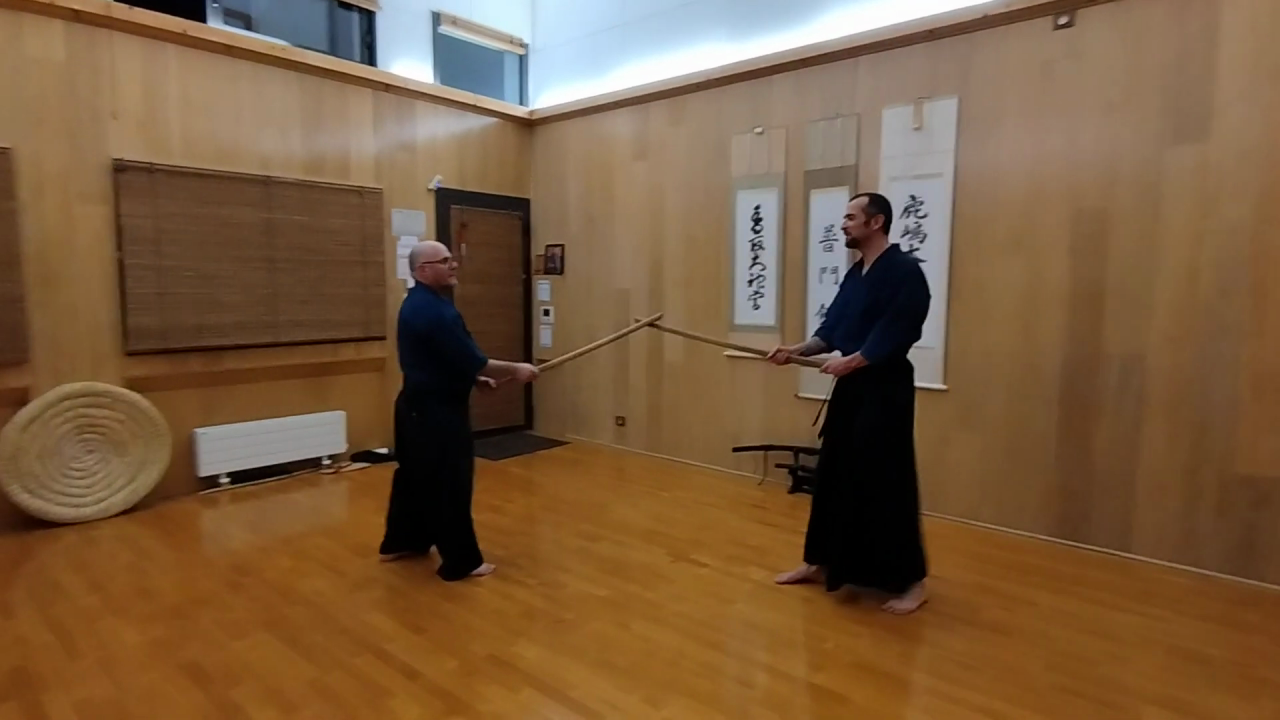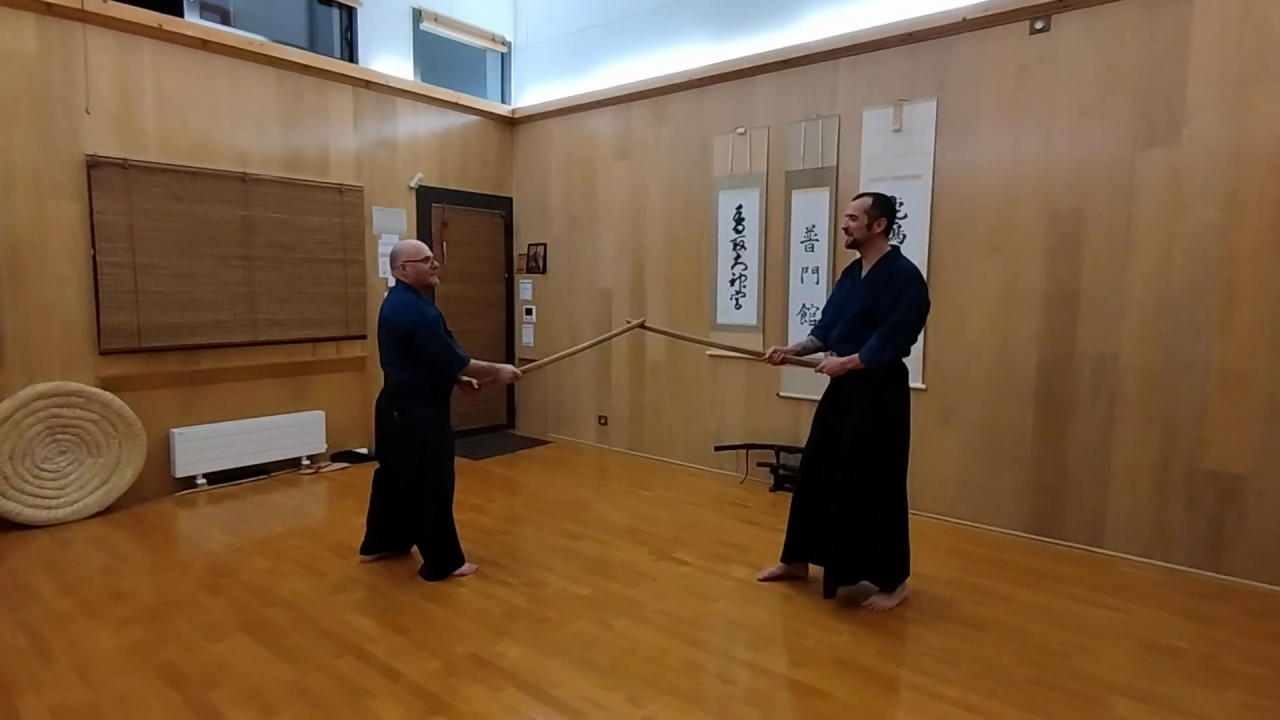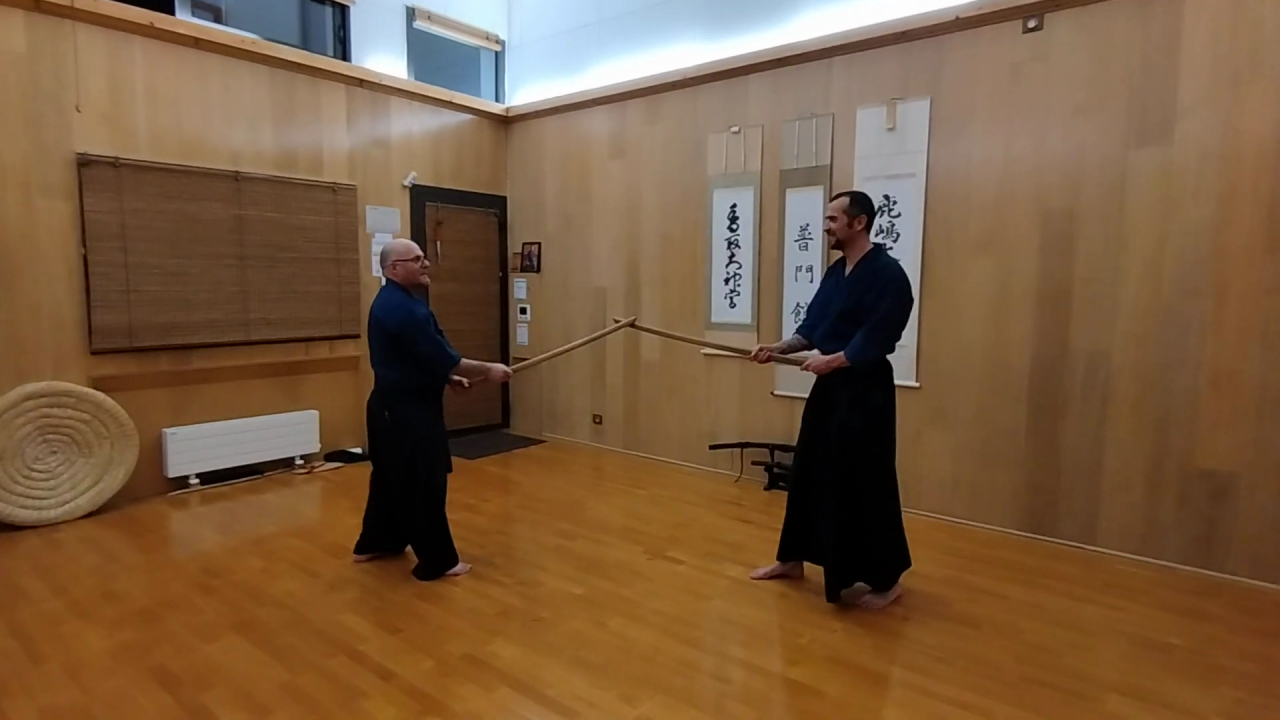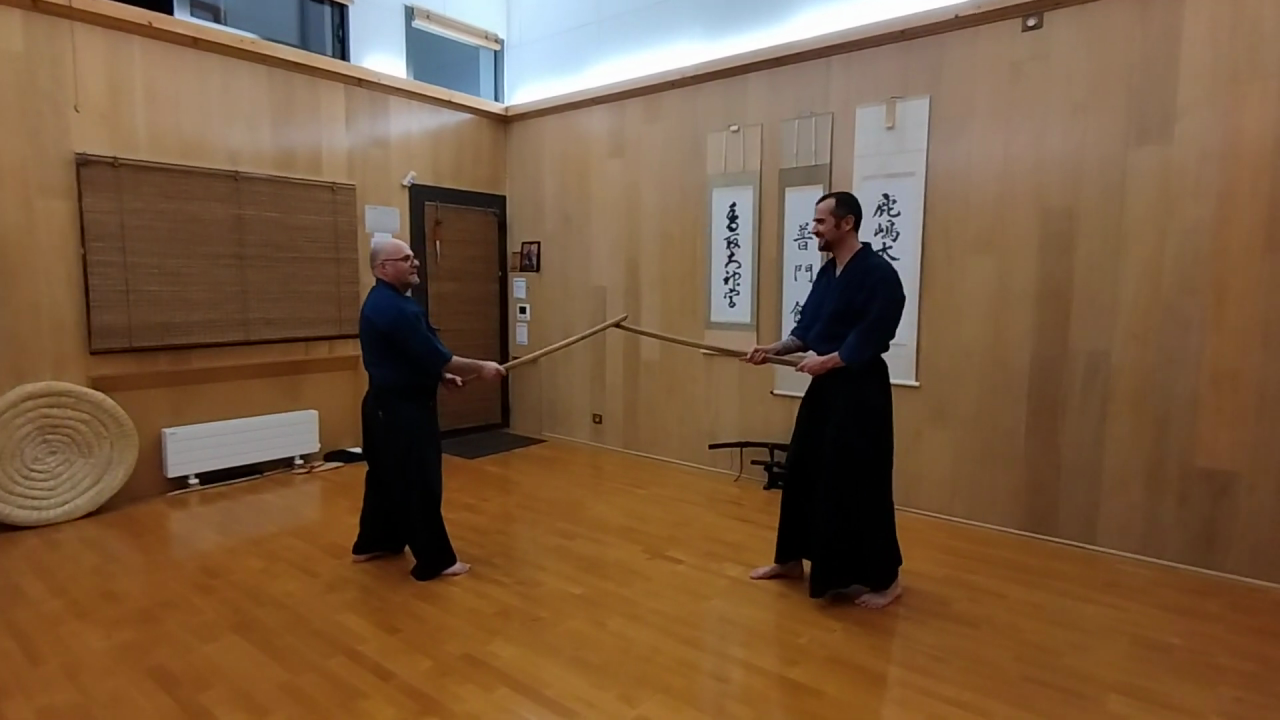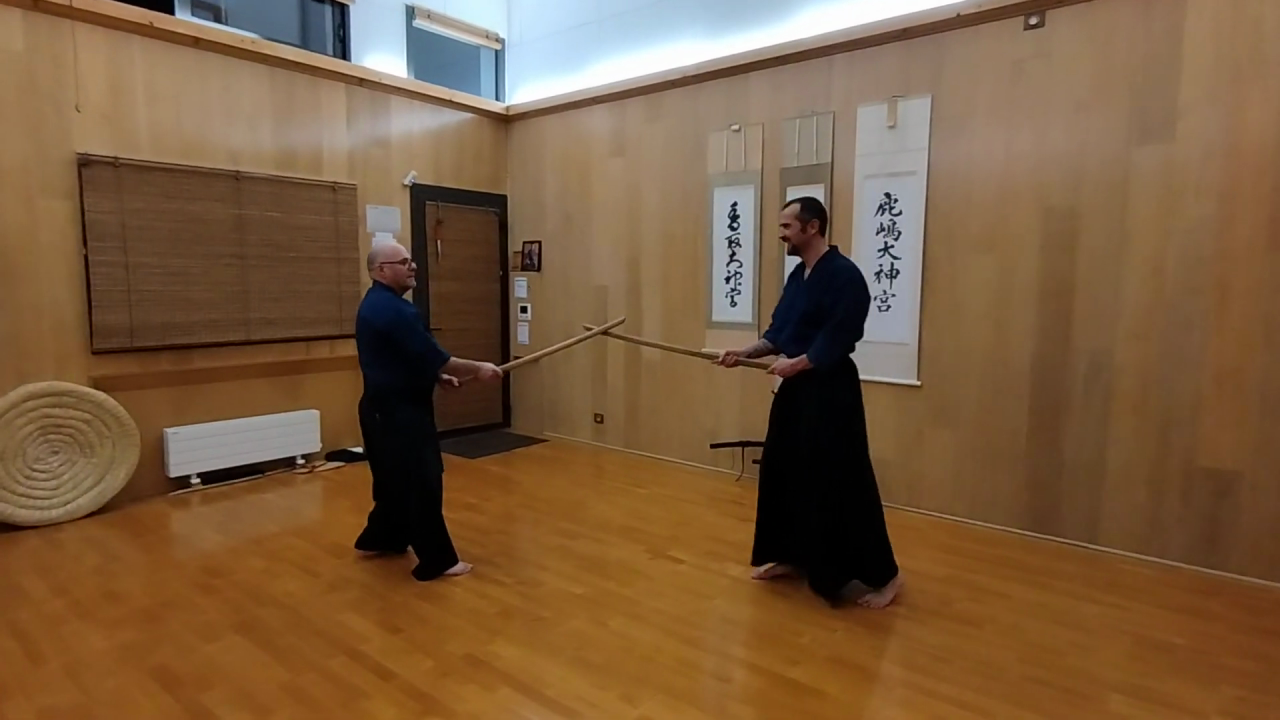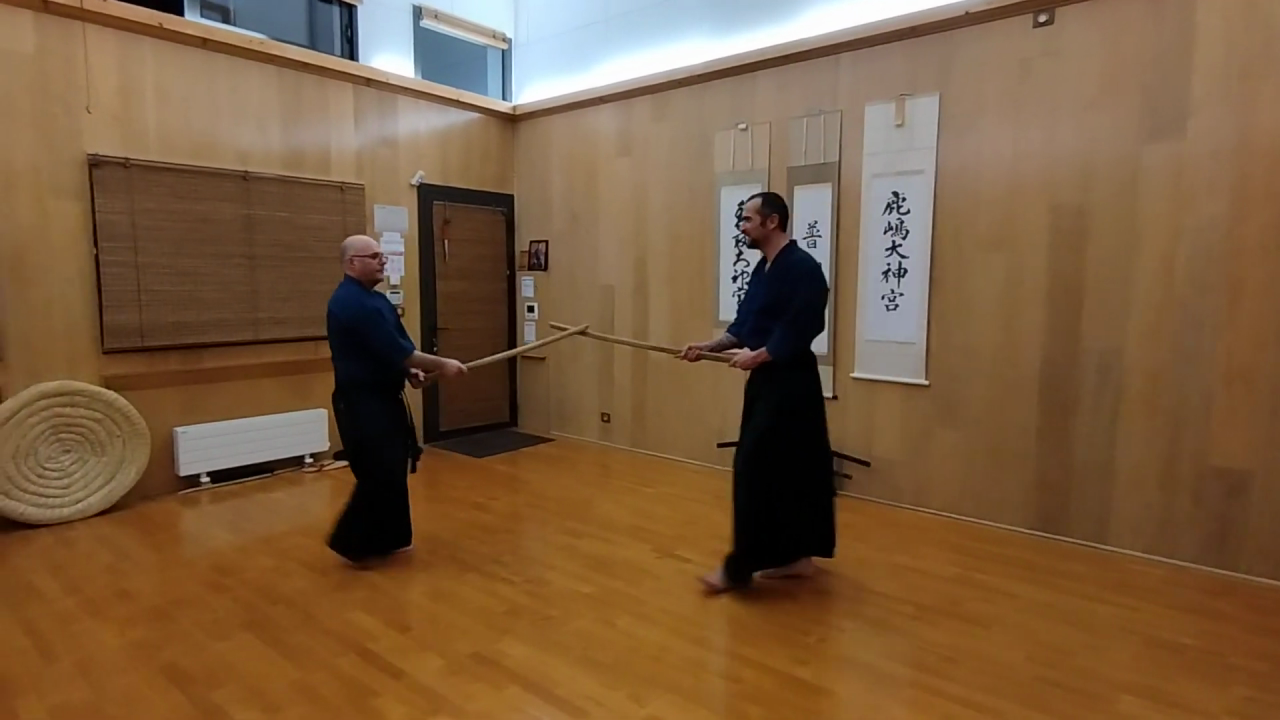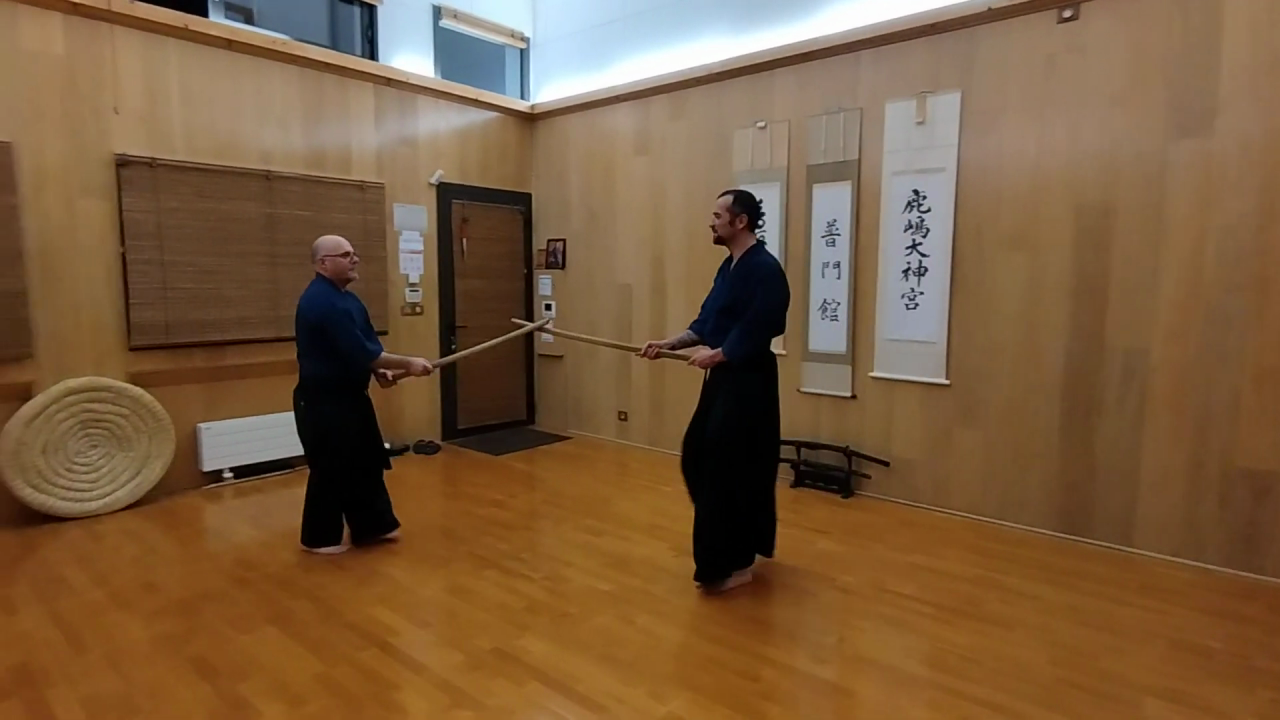
dt=0.4s
person 1, frame 1
left shoulder: (903, 271)
right shoulder: (855, 274)
left elbow: (895, 335)
right elbow: (832, 329)
left wrist: (851, 360)
right wrist: (796, 350)
left hip: (886, 388)
right hip: (852, 386)
left knee: (886, 481)
right knee: (834, 474)
left ankle: (911, 580)
right ankle: (820, 561)
person 1, frame 2
left shoulder: (904, 277)
right shoulder: (851, 274)
left elbow: (895, 341)
right elbow: (827, 329)
left wrist: (848, 362)
right wrist: (791, 351)
left hip: (880, 392)
right hip: (843, 388)
left knee: (875, 485)
right knee: (815, 472)
left ankle: (892, 580)
right ankle: (796, 559)
person 1, frame 3
left shoulder: (887, 274)
right shoulder: (835, 272)
left elbow: (879, 338)
right elbow: (813, 328)
left wrist: (834, 359)
right wrist: (777, 348)
left hip: (865, 389)
right hip: (830, 386)
left knee: (865, 483)
right knee: (808, 472)
left ankle: (886, 578)
right ankle: (793, 558)
person 1, frame 4
left shoulder: (877, 273)
right shoulder: (827, 272)
left elbow: (873, 338)
right elbow: (807, 329)
left wrist: (828, 360)
right wrist: (774, 349)
left hip: (861, 389)
right hip: (826, 386)
left knee: (860, 483)
right knee: (802, 470)
left ankle: (883, 578)
right ankle: (791, 558)
person 1, frame 5
left shoulder: (843, 274)
right shoulder: (798, 275)
left elbow: (841, 339)
right elbow: (780, 331)
left wrist: (798, 362)
right wrist: (747, 351)
left hip: (831, 389)
right hip: (797, 387)
left knee: (843, 481)
right knee: (781, 471)
left ankle: (882, 575)
right ankle: (790, 557)
person 1, frame 6
left shoulder: (801, 267)
right shoulder: (763, 269)
left elbow: (800, 331)
right elbow: (744, 325)
left wrist: (758, 356)
right wrist: (709, 346)
left hip: (790, 380)
right hip: (766, 379)
left knee: (758, 468)
right knee: (789, 467)
left ankle: (741, 566)
right ankle: (798, 553)
person 1, frame 7
left shoulder: (764, 269)
right shoulder: (730, 267)
left elbow: (758, 332)
right elbow: (708, 321)
left wrist: (715, 355)
right wrist: (670, 343)
left hip: (748, 381)
right hip: (724, 378)
left knee: (727, 470)
right knee: (699, 458)
left ankle: (731, 564)
right ankle: (725, 551)
person 2, frame 1
left shoulder: (419, 303)
right shoulder: (432, 310)
right elbow: (467, 358)
left wrist: (475, 378)
right wrist: (514, 370)
left hip: (420, 406)
right hip: (435, 411)
left knee: (416, 476)
right knee: (450, 484)
left ankle: (400, 542)
right ankle: (461, 561)
person 2, frame 2
left shoulder: (400, 302)
right shoulder: (413, 309)
right elbow: (449, 357)
left wrist: (457, 377)
right wrist: (496, 371)
left hip: (401, 405)
right hip: (416, 410)
left knee: (396, 475)
right knee: (432, 483)
left ankle: (381, 542)
right ankle: (442, 561)
person 2, frame 3
left shoulder: (391, 302)
right shoulder: (403, 308)
right elbow: (440, 356)
left wrist: (447, 377)
right wrist: (487, 370)
left hip: (393, 404)
right hip: (408, 409)
left knee: (391, 475)
right knee: (425, 482)
left ankle: (375, 542)
right ankle: (437, 560)
person 2, frame 4
left shoulder: (383, 301)
right shoulder: (394, 308)
right elbow: (432, 355)
left wrist: (441, 375)
right wrist: (479, 368)
left hip: (388, 405)
right hip: (401, 409)
left knee: (388, 476)
right knee: (420, 483)
left ankle: (373, 542)
right ankle: (434, 560)
person 2, frame 5
left shoulder: (383, 304)
right shoulder: (390, 309)
right elbow: (429, 355)
left wrist: (439, 376)
right wrist: (476, 369)
left hip: (390, 406)
right hip: (396, 409)
left knee: (396, 478)
right knee: (421, 483)
left ankle: (379, 538)
right ankle: (438, 560)
person 2, frame 6
left shoulder: (371, 298)
right shoulder: (351, 302)
right elbow: (393, 350)
left wrist: (409, 371)
right wrist: (441, 365)
left hip: (382, 397)
right hip: (361, 402)
left knee: (392, 470)
right knee: (378, 473)
left ankle: (386, 539)
right ankle: (350, 543)
person 2, frame 7
left shoulder: (345, 298)
right shoulder: (322, 302)
left elbow: (356, 347)
right elbow: (359, 351)
left wrist: (379, 370)
right wrist: (408, 364)
left hip: (349, 395)
right hip: (323, 400)
left knee: (366, 460)
right knee: (330, 468)
left ankle: (372, 527)
right ankle: (319, 536)
